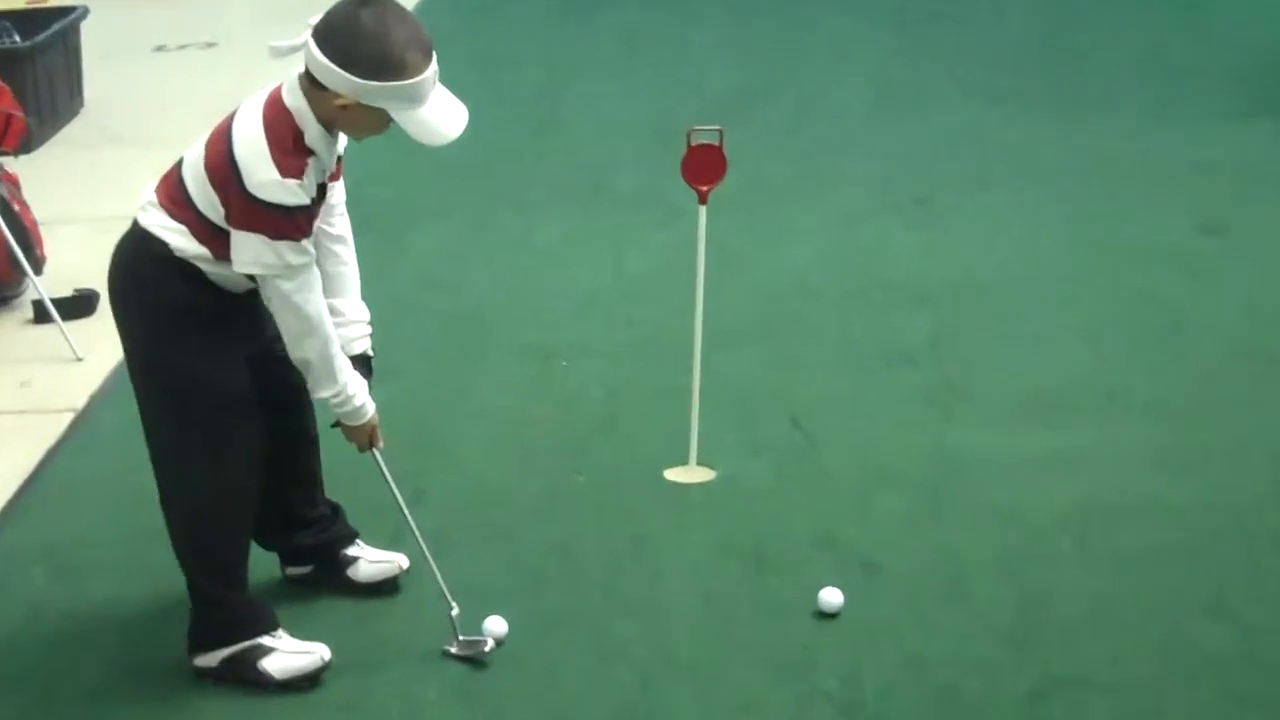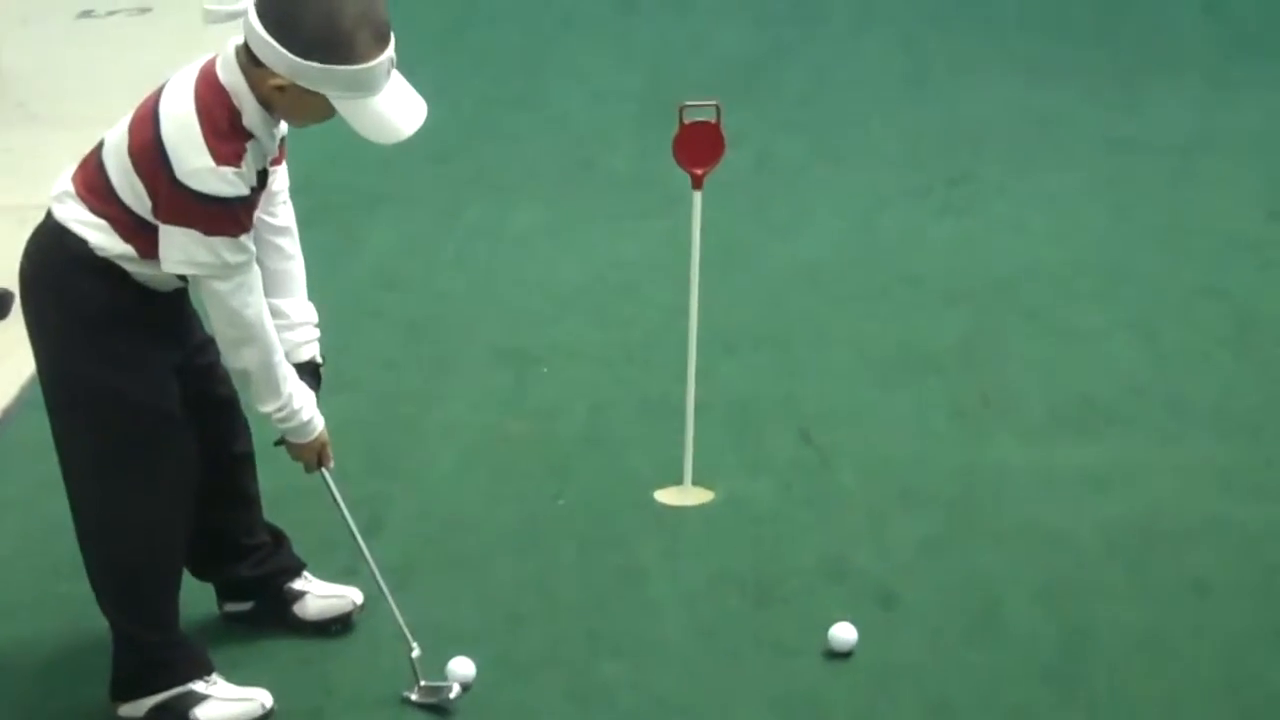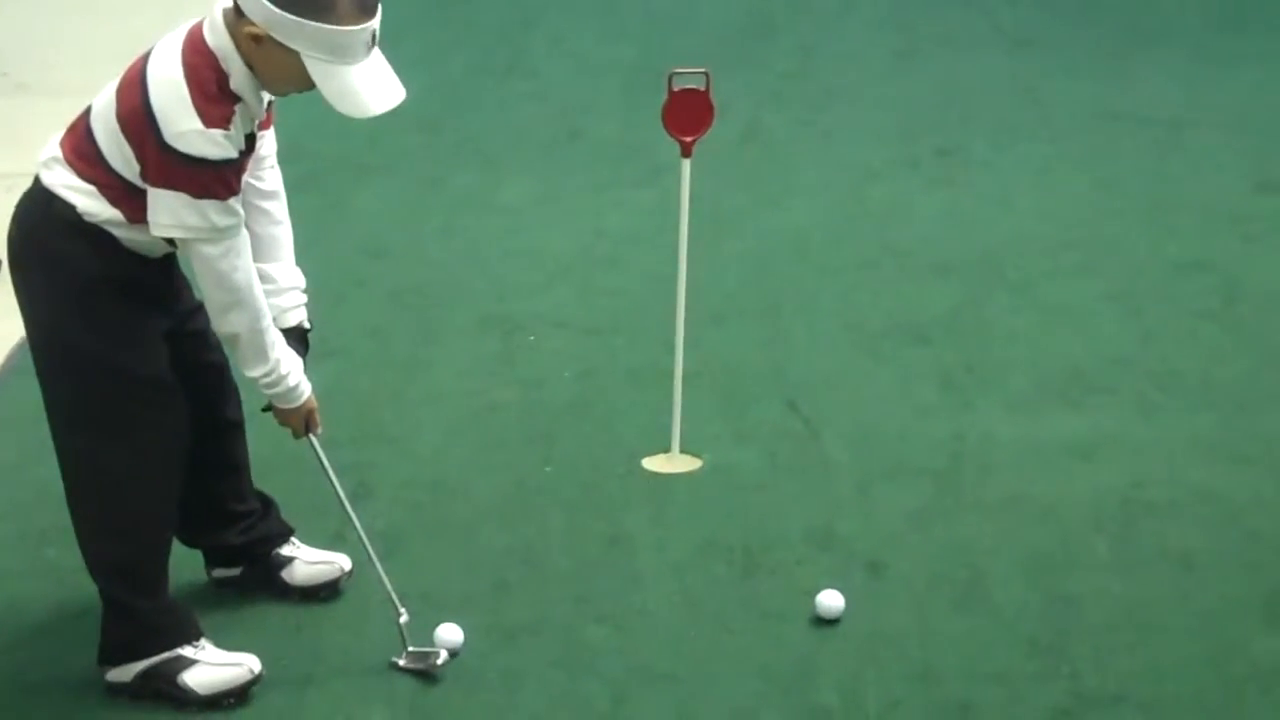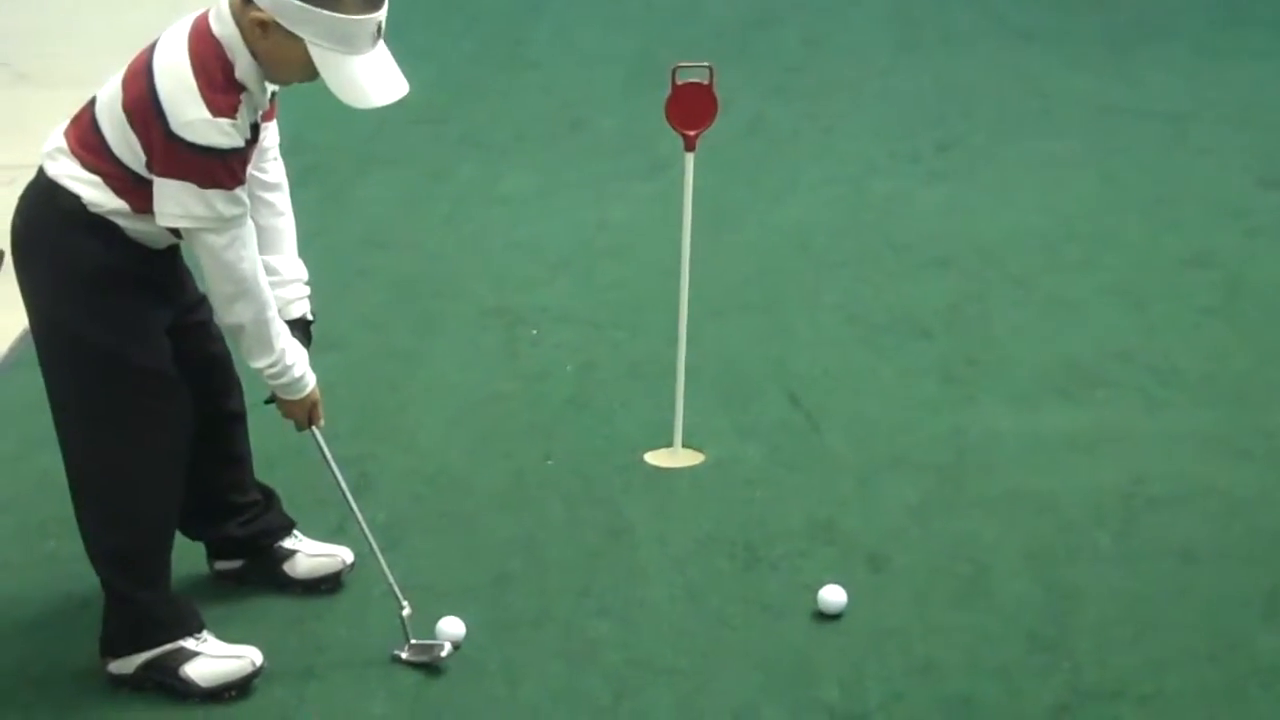
dt=0.7s
person 1, frame 1
left shoulder: (315, 114)
right shoulder: (272, 167)
left elbow: (332, 230)
right elbow: (296, 300)
left wrist: (355, 346)
right wrist: (351, 400)
left hip: (220, 276)
right hip: (167, 288)
left knee: (283, 409)
right knee: (215, 450)
left ankle: (313, 545)
right ankle: (226, 632)
person 1, frame 2
left shoulder: (252, 87)
right shoulder: (205, 154)
left elbow: (273, 222)
right elbow: (236, 307)
left wrist: (302, 355)
right wrist: (296, 416)
left hip: (145, 277)
right hip: (87, 289)
left knee: (215, 429)
right knee: (138, 472)
left ankle: (256, 579)
person 1, frame 3
left shoulder: (240, 57)
right shoulder: (192, 116)
left elbow: (261, 186)
right elbow: (224, 270)
left wrist: (289, 322)
right wrist: (286, 381)
left hip: (134, 242)
right hip: (75, 254)
left knee: (206, 392)
right knee: (127, 437)
left ankle: (245, 544)
right ankle: (142, 642)
person 1, frame 4
right shoulder: (198, 105)
left elbow: (263, 179)
right elbow: (229, 261)
left wrist: (293, 309)
right wrist: (289, 372)
left hip: (134, 233)
right hip: (77, 244)
left knee: (207, 382)
right knee: (133, 426)
left ankle: (245, 536)
right ankle: (144, 634)
